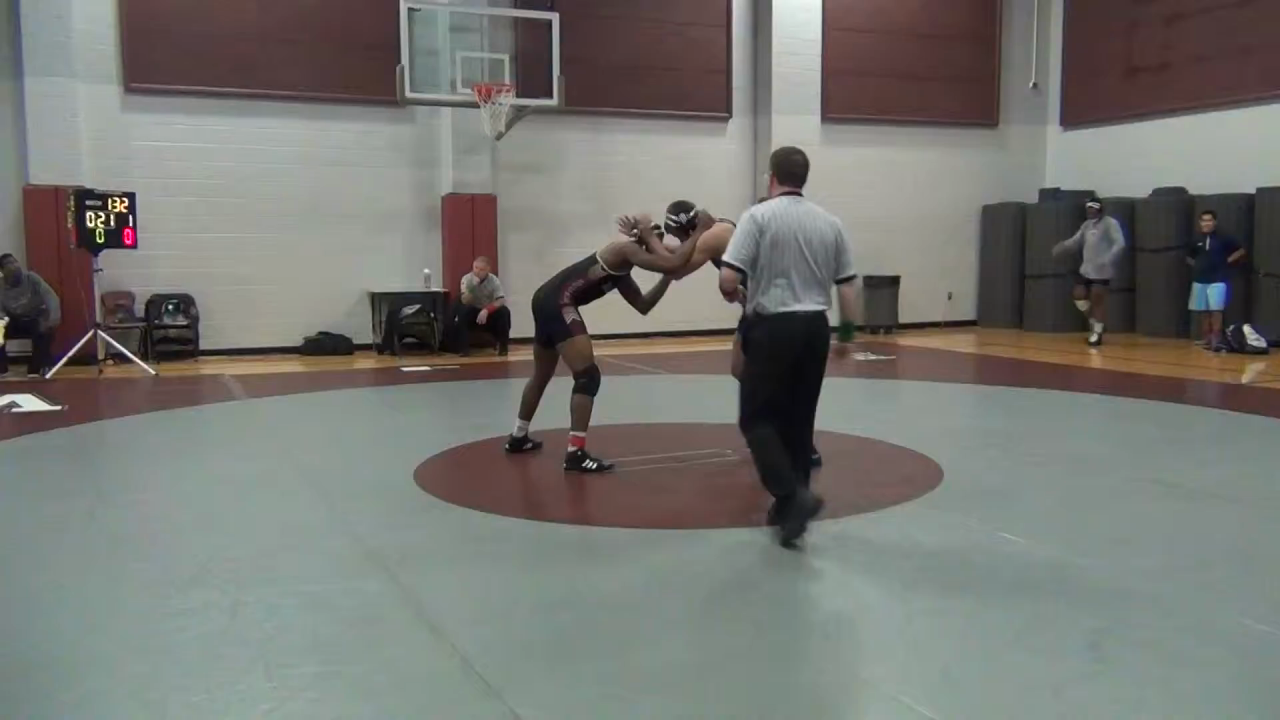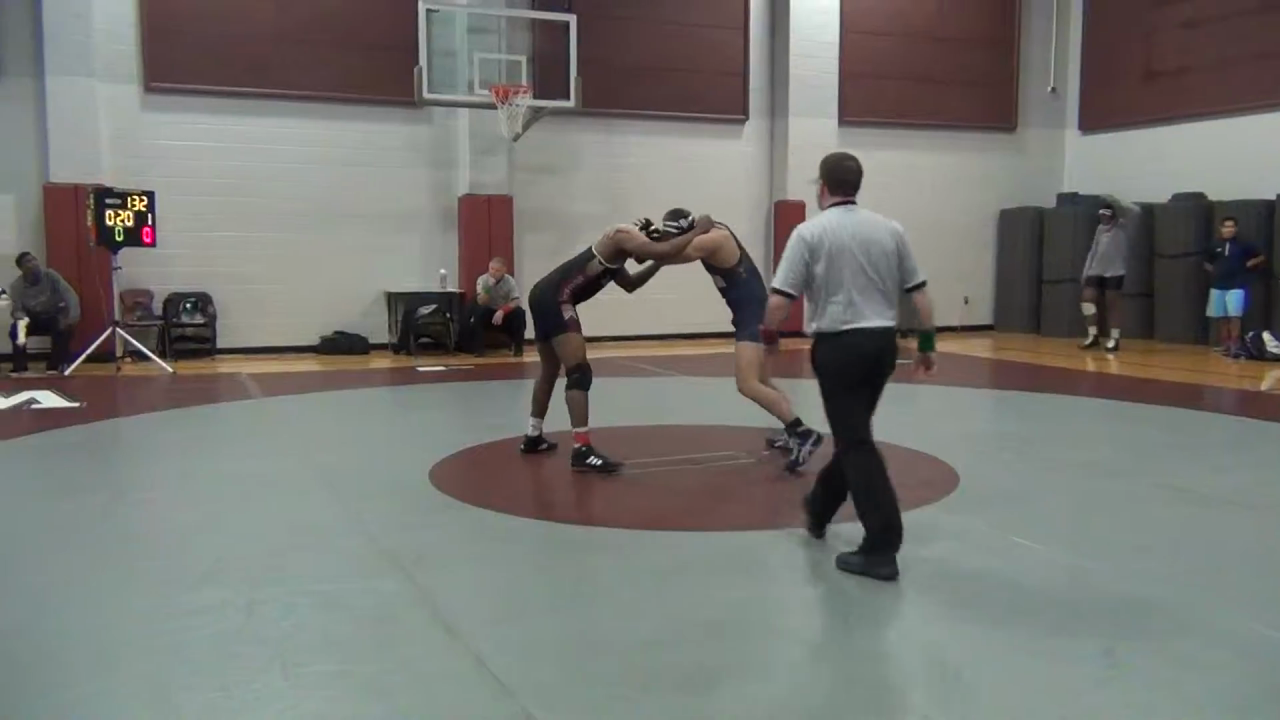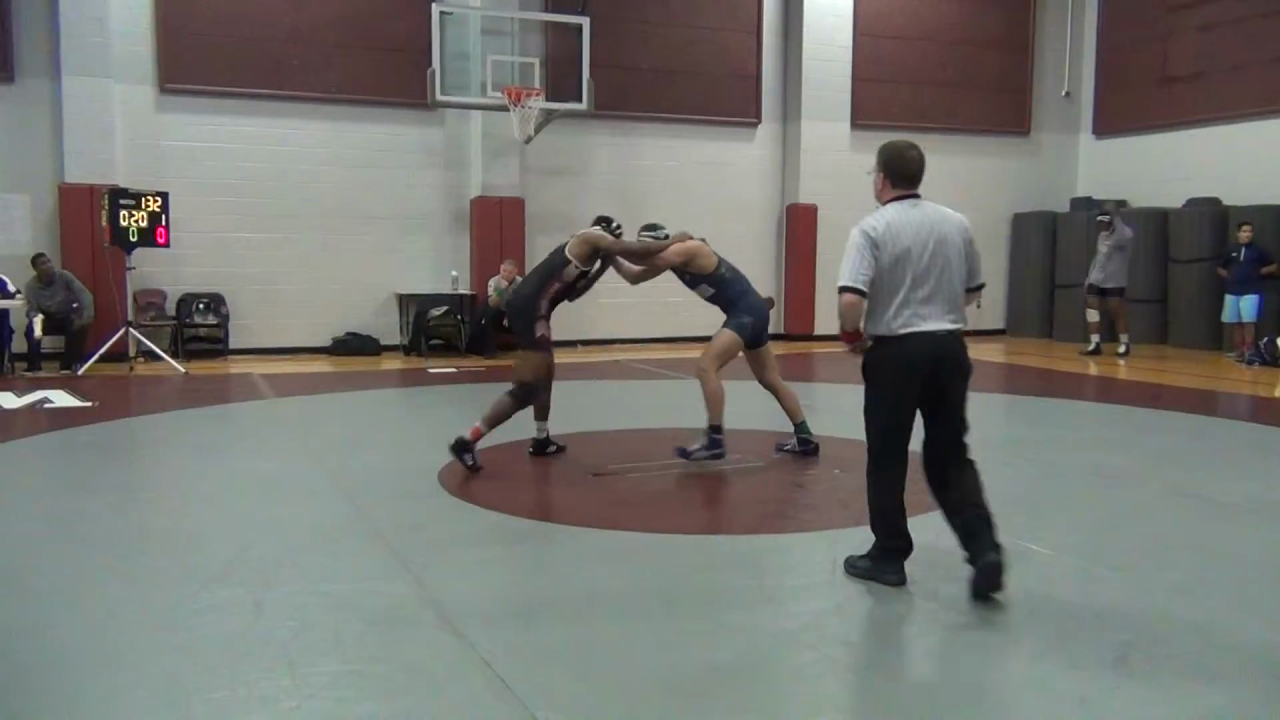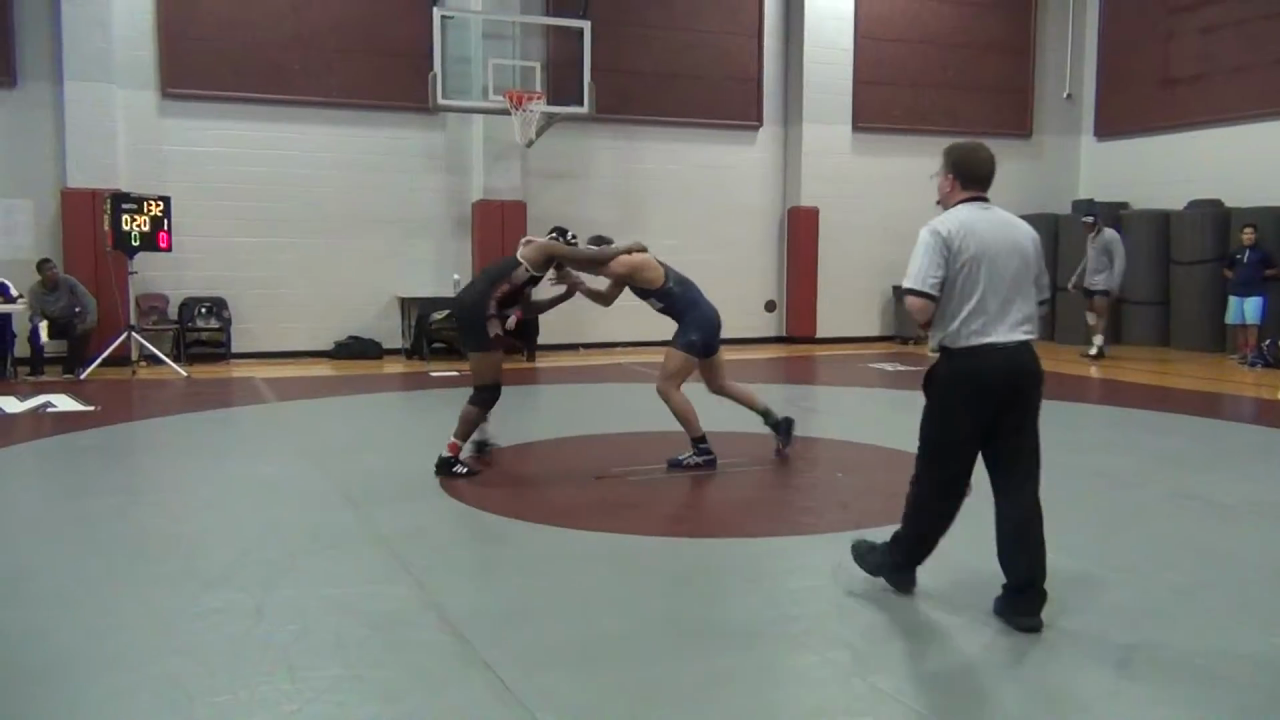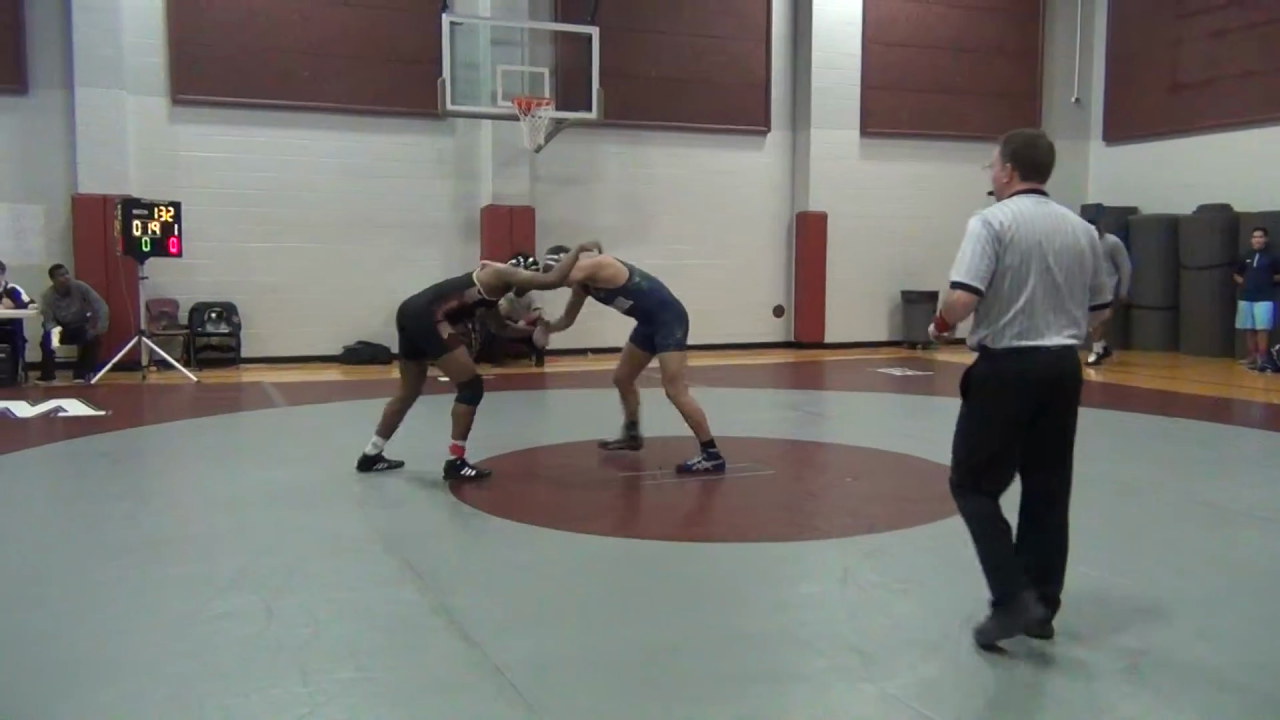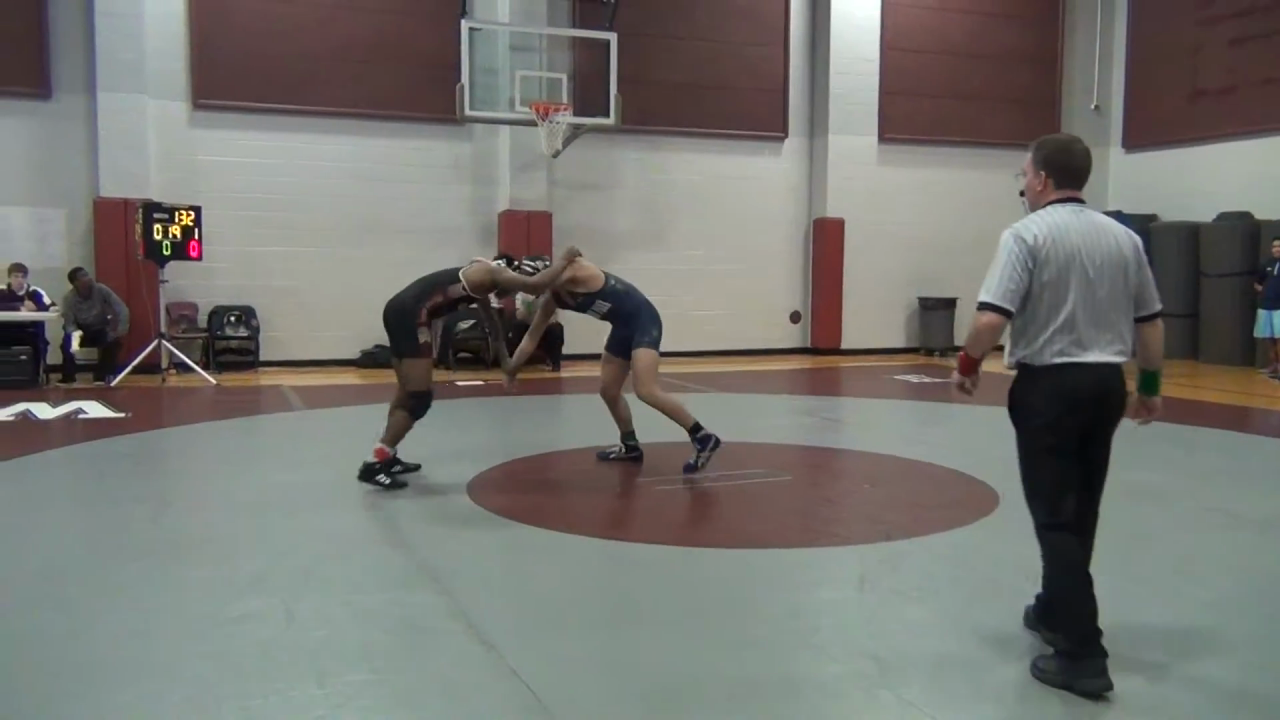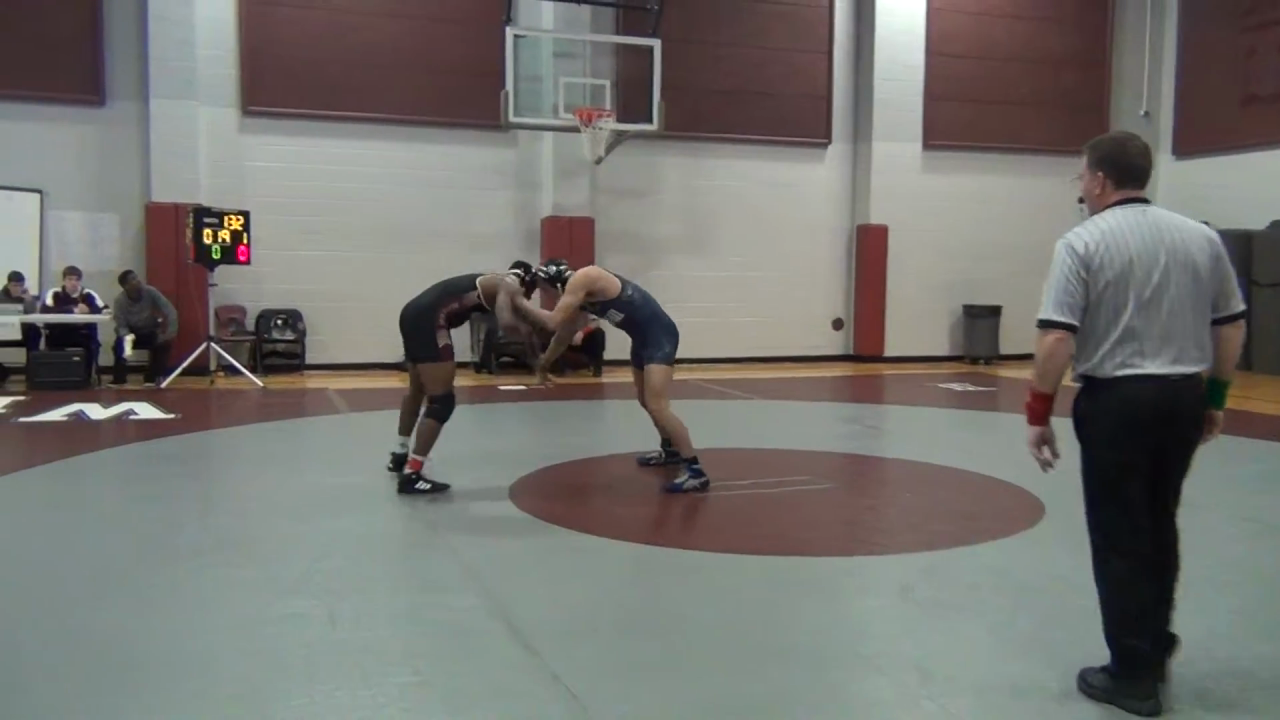
dt=0.3s
person 1, frame 1
left shoulder: (758, 216)
right shoulder: (829, 222)
left elbow: (729, 278)
right elbow: (847, 284)
left wrist: (733, 293)
right wrist: (847, 332)
left hip: (771, 327)
right hip: (814, 328)
left knee: (757, 417)
right knee: (797, 422)
left ankle: (794, 493)
right ankle: (788, 504)
person 1, frame 2
left shoulder: (810, 233)
right shoulder: (890, 229)
left elbow: (779, 301)
right elbow: (918, 292)
left wrist: (769, 333)
right wrist: (927, 342)
left hip: (839, 347)
right hip: (884, 343)
left knee: (857, 445)
right knee: (852, 434)
left ankle: (881, 546)
right ankle: (820, 509)
person 1, frame 3
left shoulder: (872, 229)
right shoulder: (957, 223)
left elbow: (851, 300)
right elbow: (974, 291)
left wrist: (851, 332)
left hip: (896, 353)
right hip: (949, 349)
left knee: (887, 458)
right knee: (951, 455)
left ankle: (889, 557)
right ankle: (985, 549)
person 1, frame 4
left shoulder: (943, 230)
right shoulder: (1025, 231)
left elbow: (918, 305)
right elbow: (1040, 302)
left wrist: (935, 323)
left hip: (966, 367)
right hip: (1022, 364)
left knee: (939, 475)
right knee: (1018, 482)
left ankle: (901, 560)
right ankle: (1025, 597)
person 1, frame 5
left shoulder: (992, 221)
right shoulder: (1082, 230)
left elbow: (963, 297)
right elbow: (1099, 311)
left wrist: (942, 323)
left hip: (1005, 369)
right hip: (1062, 369)
left knee: (975, 483)
right knee: (1048, 492)
left ankle: (1014, 597)
right ankle: (1038, 600)
person 1, frame 6
left shoulder: (1027, 234)
right shoulder: (1124, 238)
left elbow: (991, 320)
right elbow: (1150, 322)
left wrist: (968, 363)
right wrist: (1150, 384)
left hip: (1048, 387)
right hip: (1107, 384)
left knee: (1056, 519)
right knee: (1080, 511)
left ankle: (1082, 655)
right ankle: (1056, 610)
person 1, frame 7
left shoulder: (1082, 242)
right shoulder: (1200, 236)
left elbow: (1056, 340)
right elbow: (1231, 327)
left wrist: (1038, 414)
right wrist: (1215, 396)
left hip: (1116, 403)
right hip: (1183, 398)
left knee: (1120, 538)
right knee: (1157, 523)
right ankle: (1153, 637)
person 2, frame 1
left shoulder: (620, 269)
right shoulder: (627, 248)
left elbow: (643, 306)
right elbow: (672, 264)
left wrist: (667, 280)
left hip: (547, 300)
right hip: (558, 303)
left knee: (541, 375)
right knee: (588, 376)
left ankle: (517, 438)
right ankle: (575, 453)
person 2, frame 2
left shoulder: (615, 254)
right shoulder: (623, 235)
left elbow: (629, 284)
right elbow: (663, 251)
left wrist: (657, 264)
right wrist: (697, 231)
left hip: (545, 296)
right hip: (556, 299)
left knee: (549, 371)
right knee: (579, 373)
left ankle: (533, 437)
right ankle: (582, 451)
person 2, frame 3
left shoulder: (575, 246)
right shoulder: (594, 239)
left elbow: (571, 293)
right elbow: (637, 250)
left wrist: (599, 271)
right wrist: (672, 242)
left hip: (520, 305)
right hip: (531, 309)
left knee: (544, 375)
right knee: (528, 388)
left ankle: (541, 440)
right ankle: (465, 442)
person 2, frame 4
left shoulder: (531, 253)
right shoulder: (546, 248)
left elbow: (527, 308)
right elbow: (595, 258)
left wrist: (566, 295)
right wrist: (628, 249)
left hip: (468, 304)
right hip: (479, 311)
left knee: (489, 382)
right knee: (487, 390)
left ankle: (480, 440)
right ankle: (448, 458)
person 2, frame 5
left shoulder: (494, 279)
right shoulder: (504, 275)
left elbow: (497, 324)
right elbow: (550, 281)
left wrist: (529, 331)
right wrist: (578, 251)
left hip: (411, 313)
right hip: (426, 318)
left knee: (409, 391)
right knee: (471, 386)
left ankle: (371, 455)
right ankle: (454, 461)
person 2, frame 6
left shoulder: (479, 280)
right shoulder: (492, 272)
left elbow: (492, 323)
right elbow: (535, 284)
left wrist: (505, 361)
right wrist: (564, 259)
left hip: (398, 310)
right hip: (411, 315)
left knee: (409, 392)
right knee: (419, 398)
left ankle: (387, 459)
right ankle: (374, 464)
person 2, frame 7
left shoulder: (498, 283)
right shoulder: (508, 286)
left elbow: (515, 323)
right elbow: (507, 323)
left hip: (413, 314)
right hip: (429, 321)
left knee: (418, 391)
right knee: (442, 401)
left ankle: (400, 455)
right ankle: (411, 474)
person 3, frame 1
left shoulder: (716, 234)
right shoulder: (719, 230)
left elbow: (677, 271)
right elbow: (687, 255)
right knee: (739, 369)
left ankle: (808, 451)
person 3, frame 2
left shoulder: (711, 240)
right shoulder: (709, 234)
left elbow: (668, 258)
right elbow: (674, 253)
left hip: (753, 313)
right hip: (747, 313)
left knee: (747, 384)
right knee: (759, 380)
left ankle: (805, 434)
right ankle: (795, 435)
person 3, frame 3
left shoulder: (688, 250)
right shoulder: (671, 258)
right elbow: (634, 276)
right wrist: (610, 259)
left hip: (746, 311)
right hip: (751, 310)
left knee: (707, 367)
right knee: (770, 380)
left ankle: (714, 441)
right ankle: (804, 438)
person 3, frame 4
left shoulder: (633, 263)
right shoulder: (624, 268)
left elbow: (588, 266)
right elbow: (606, 300)
right wrist: (578, 286)
left hip: (697, 322)
right hip: (704, 318)
left knee: (667, 386)
right knee: (718, 385)
left ankle: (703, 451)
right ankle: (777, 423)
person 3, frame 5
left shoulder: (593, 266)
right shoulder: (581, 283)
right elbow: (566, 320)
right wrist: (543, 328)
left hip: (668, 317)
right hip: (649, 320)
left knee: (675, 391)
right knee: (622, 379)
left ankle: (712, 454)
right ankle: (632, 434)
person 3, frame 6
left shoulder: (572, 271)
right shoulder: (553, 299)
right elbow: (532, 336)
right wrist: (511, 370)
left hip: (643, 320)
right hip: (623, 326)
left knee: (646, 391)
right knee: (608, 391)
left ankle: (702, 437)
right ankle: (630, 445)
person 3, frame 7
left shoulder: (582, 279)
right shoulder: (576, 298)
left elbow: (553, 323)
right elbow: (562, 336)
left wrist: (522, 306)
right wrist: (544, 363)
left hip: (659, 332)
right hip: (642, 335)
left knee: (657, 405)
right knee: (646, 400)
left ankle: (695, 470)
right ankle: (670, 450)
